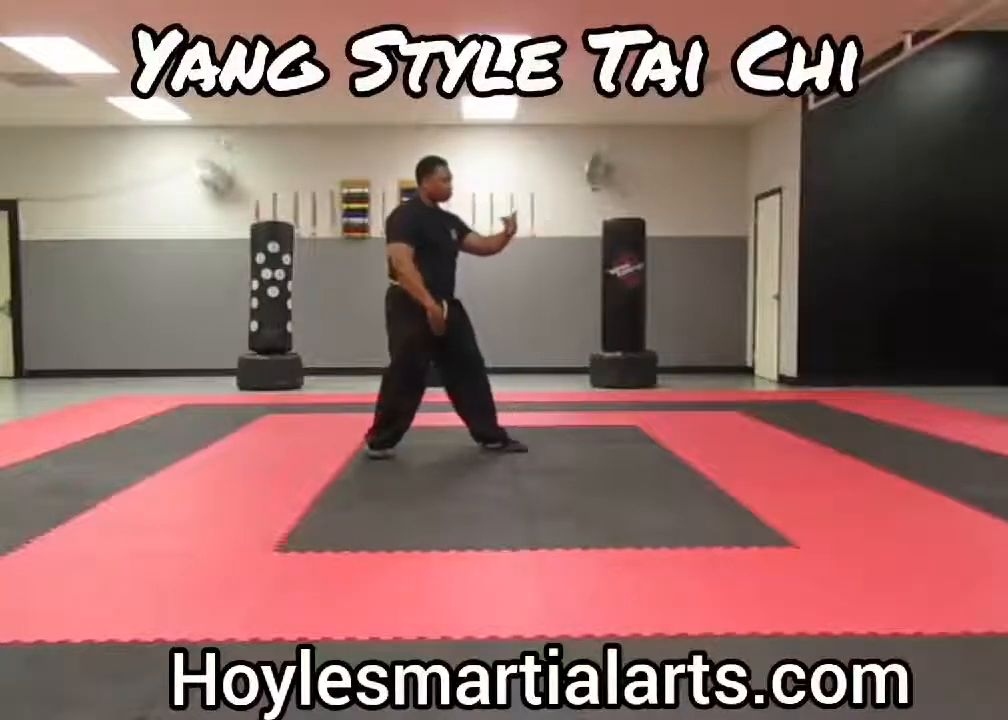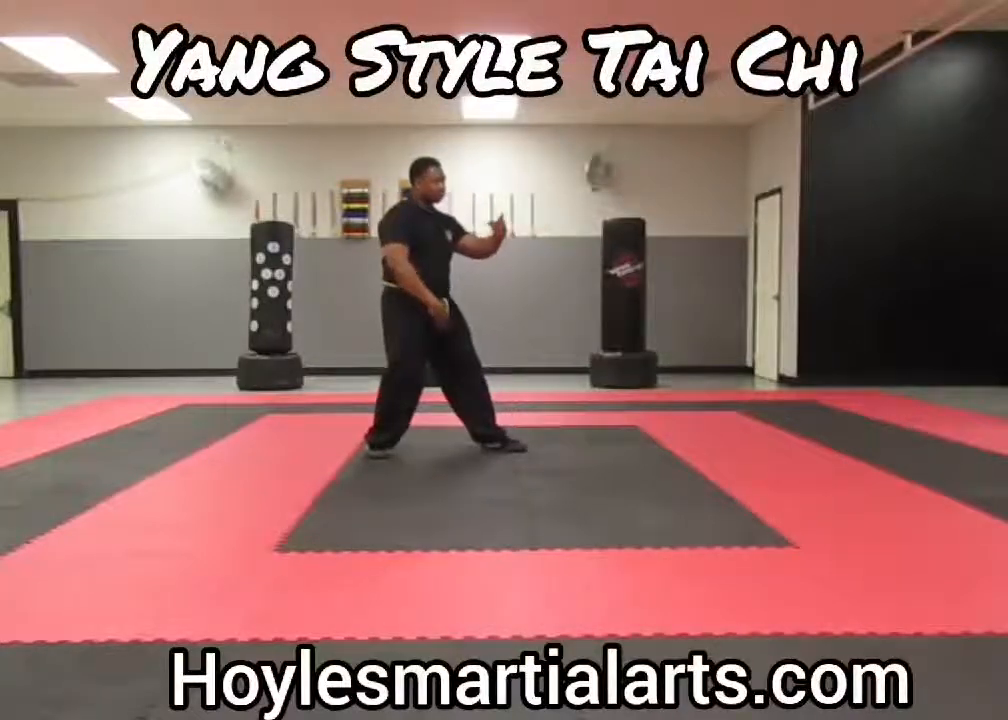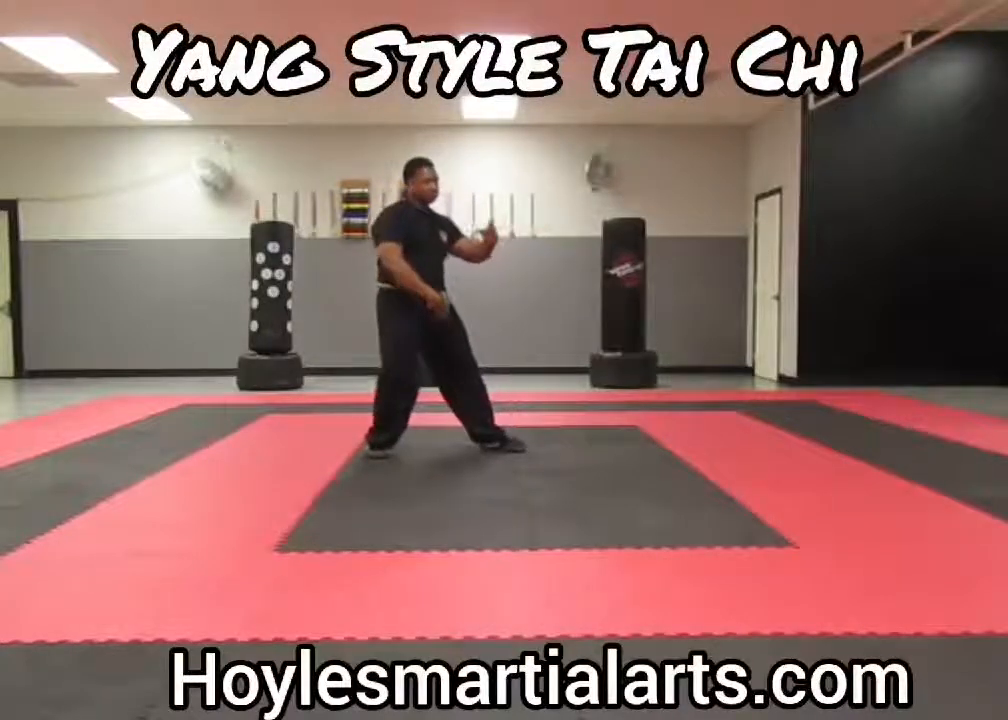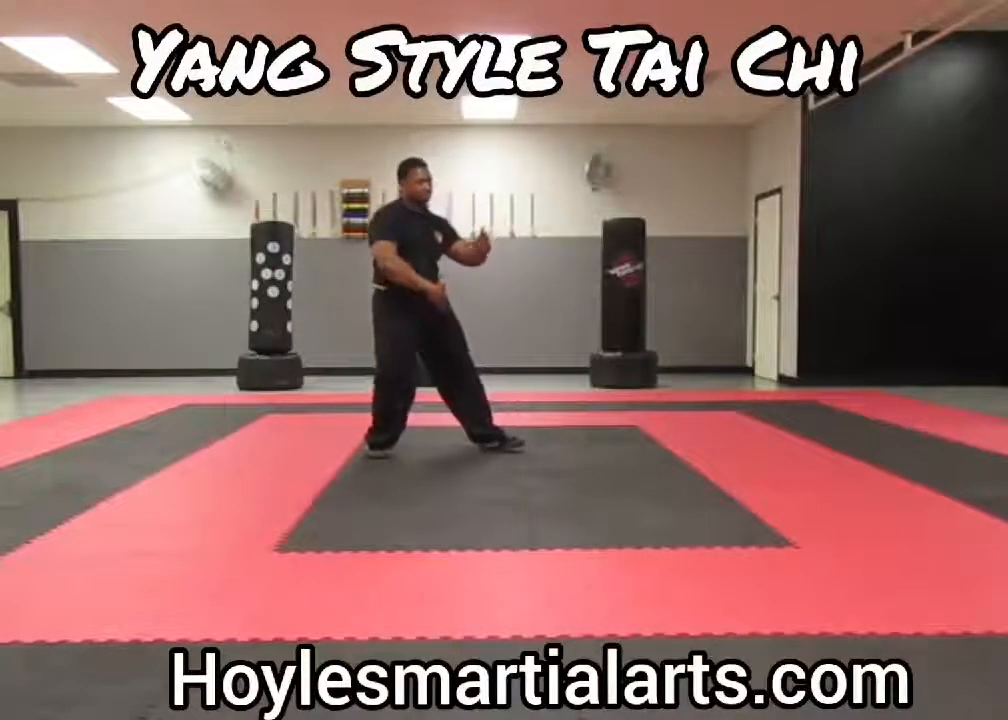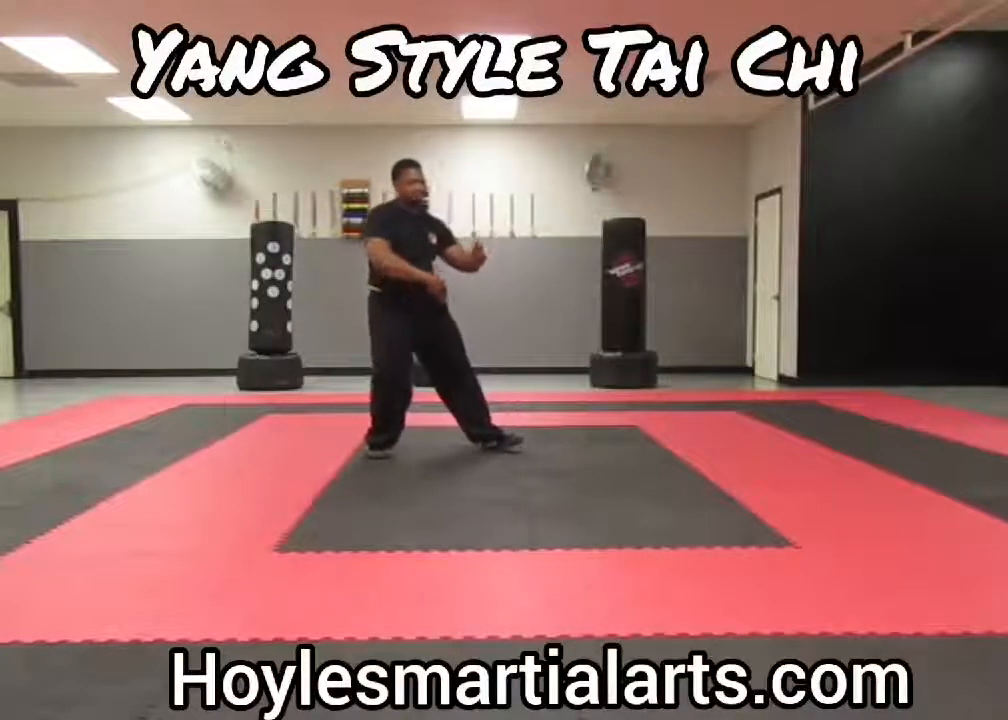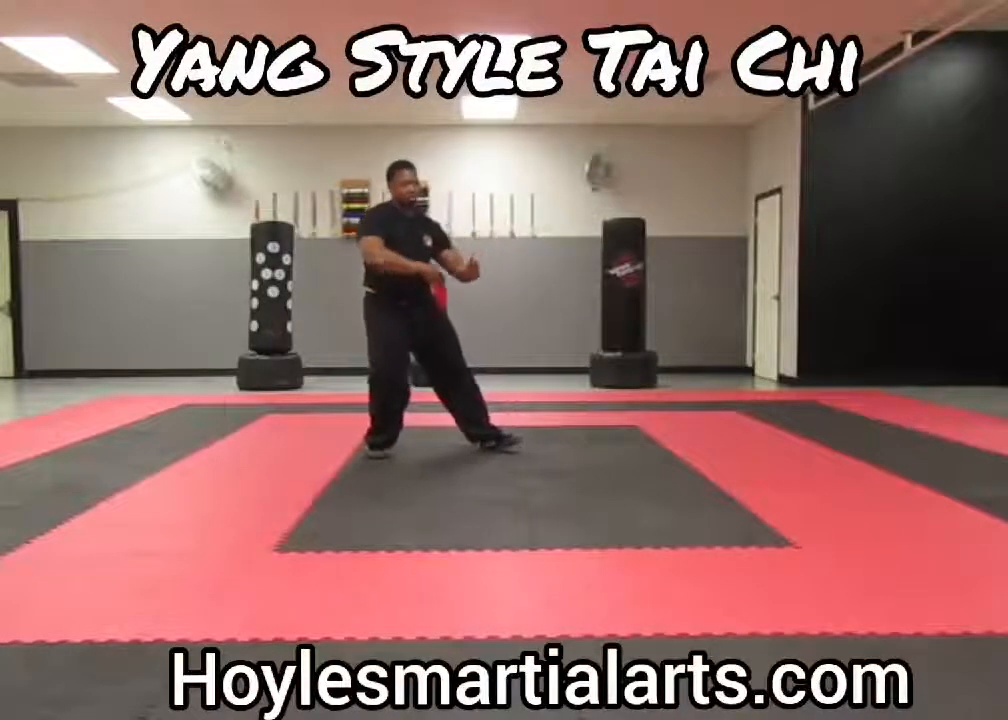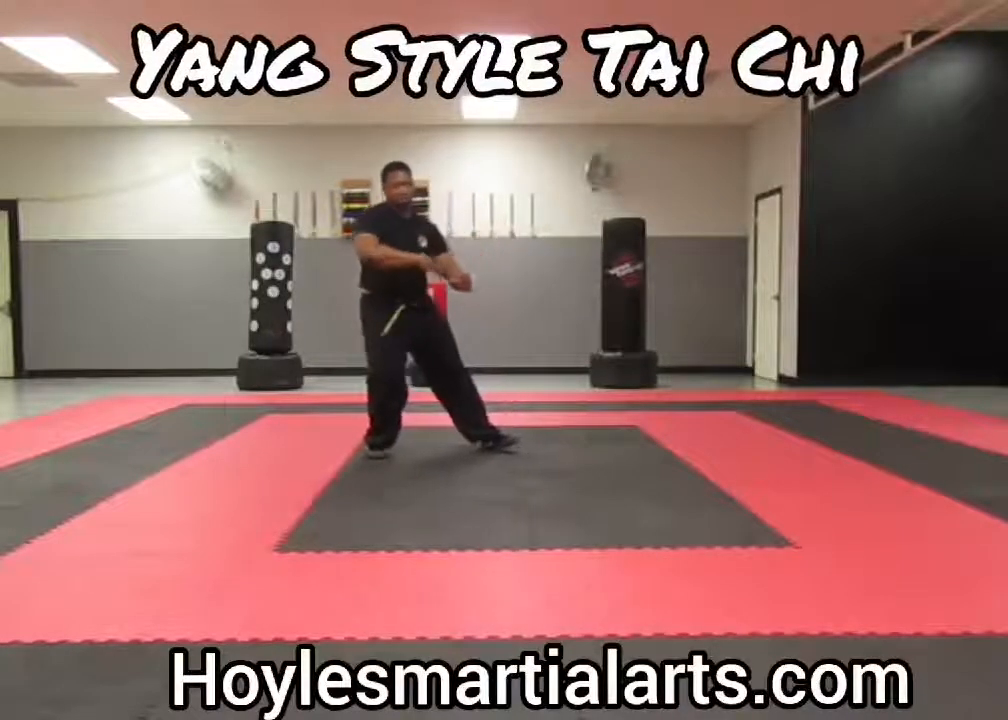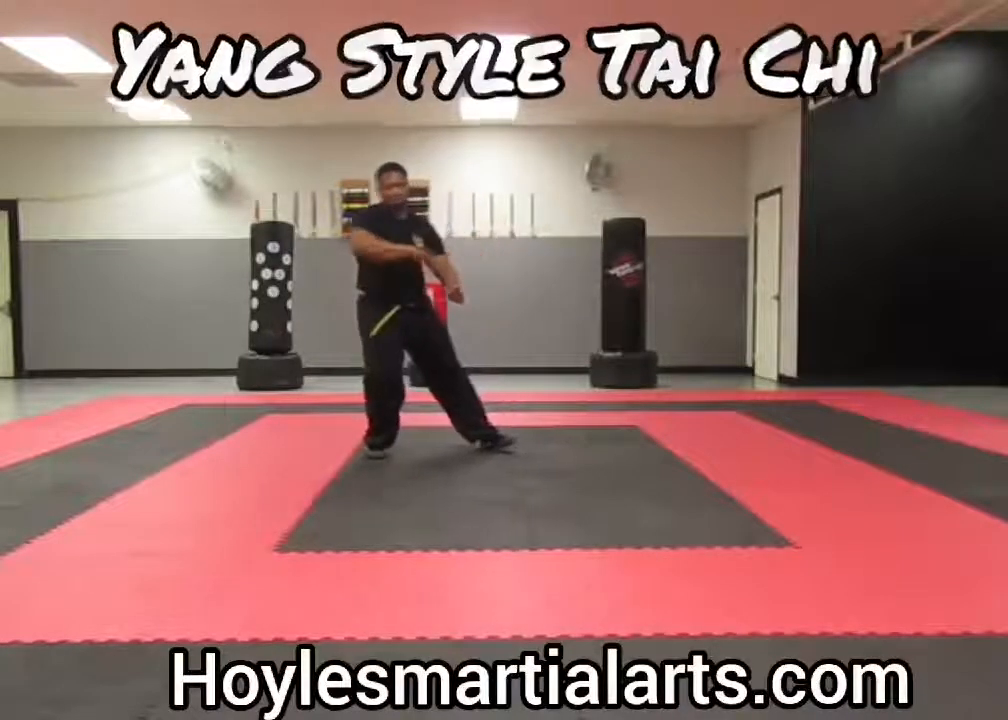
dt=0.2s
person 1, frame 1
left shoulder: (448, 220)
right shoulder: (405, 217)
left elbow: (483, 246)
right elbow: (402, 264)
left wrist: (506, 235)
right wrist: (428, 305)
left hip: (446, 305)
right hip: (411, 307)
left knee: (469, 368)
right knee: (406, 374)
left ankle: (491, 436)
right ankle: (380, 440)
person 1, frame 2
left shoulder: (444, 221)
right shoulder: (399, 218)
left elbow: (477, 249)
right elbow: (397, 263)
left wrist: (497, 238)
right wrist: (429, 301)
left hip: (441, 305)
right hip: (405, 307)
left knee: (465, 369)
right knee: (405, 374)
left ankle: (489, 435)
right ankle: (380, 440)
person 1, frame 3
left shoulder: (440, 223)
right shoulder: (393, 218)
left elbow: (472, 253)
right elbow: (392, 262)
left wrist: (488, 244)
right wrist: (428, 293)
left hip: (437, 305)
right hip: (400, 306)
left knee: (462, 370)
right knee: (399, 375)
left ankle: (488, 435)
right ankle: (380, 440)
person 1, frame 4
left shoulder: (436, 223)
right shoulder: (387, 218)
left elbow: (466, 257)
right elbow: (386, 261)
left wrist: (481, 251)
right wrist: (427, 286)
left hip: (432, 306)
right hip: (395, 307)
left knee: (459, 369)
right knee: (395, 375)
left ankle: (487, 435)
right ankle: (380, 440)
person 1, frame 5
left shoulder: (432, 224)
right shoulder: (382, 217)
left elbow: (459, 259)
right elbow: (380, 258)
left wrist: (474, 259)
right wrist: (424, 277)
left hip: (427, 306)
right hip: (390, 308)
left knee: (456, 369)
right knee: (391, 375)
left ankle: (486, 434)
right ankle: (380, 439)
person 1, frame 6
left shoulder: (428, 226)
right shoulder: (377, 218)
left elbow: (453, 262)
right elbow: (373, 255)
left wrist: (467, 271)
right wrist: (420, 268)
left hip: (423, 306)
right hip: (386, 308)
left knee: (453, 369)
right knee: (388, 376)
left ankle: (485, 434)
right ankle: (379, 439)
person 1, frame 7
left shoulder: (424, 226)
right shoulder: (372, 219)
left elbow: (446, 263)
right elbow: (367, 252)
left wrist: (459, 278)
right wrist: (415, 259)
left hip: (420, 307)
right hip: (382, 309)
left knee: (450, 370)
right knee: (386, 376)
left ankle: (484, 434)
right ankle: (379, 439)
person 1, frame 8
left shoulder: (421, 226)
right shoulder: (368, 219)
left elbow: (441, 264)
right elbow: (361, 246)
left wrist: (453, 286)
right wrist: (409, 250)
left hip: (417, 308)
right hip: (379, 310)
left knee: (447, 370)
right knee: (383, 376)
left ankle: (483, 433)
right ankle: (378, 439)
